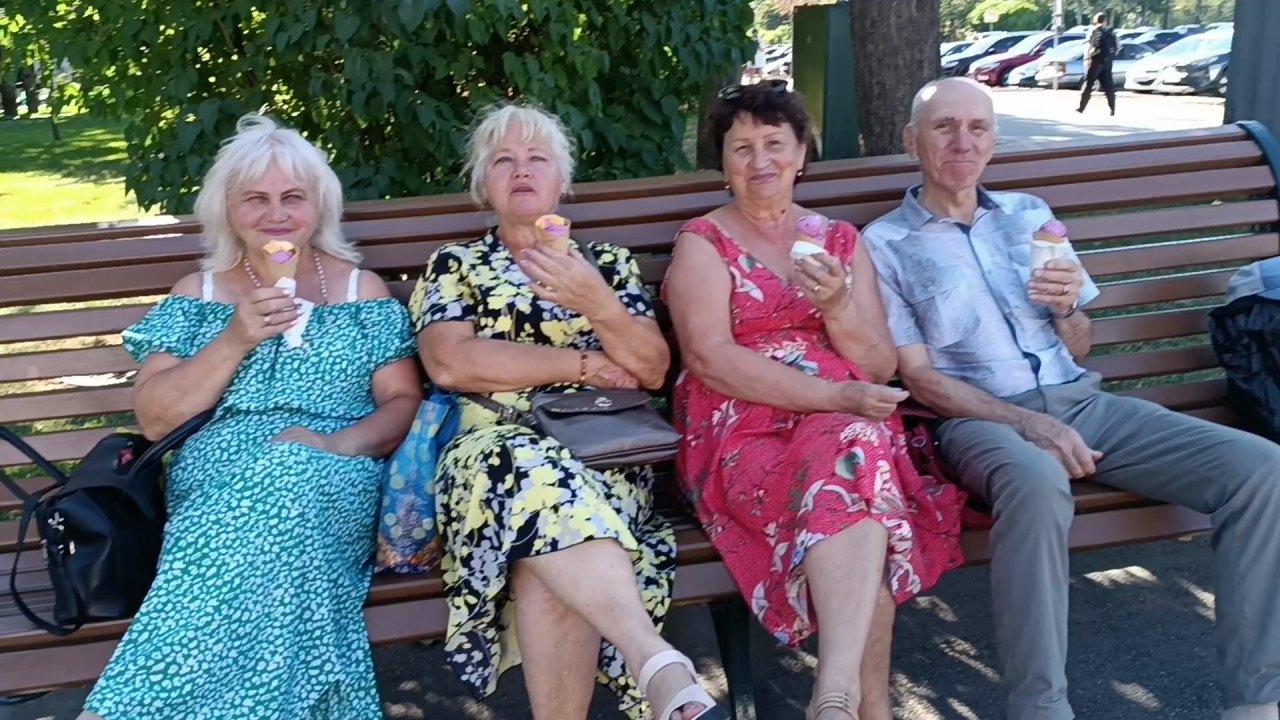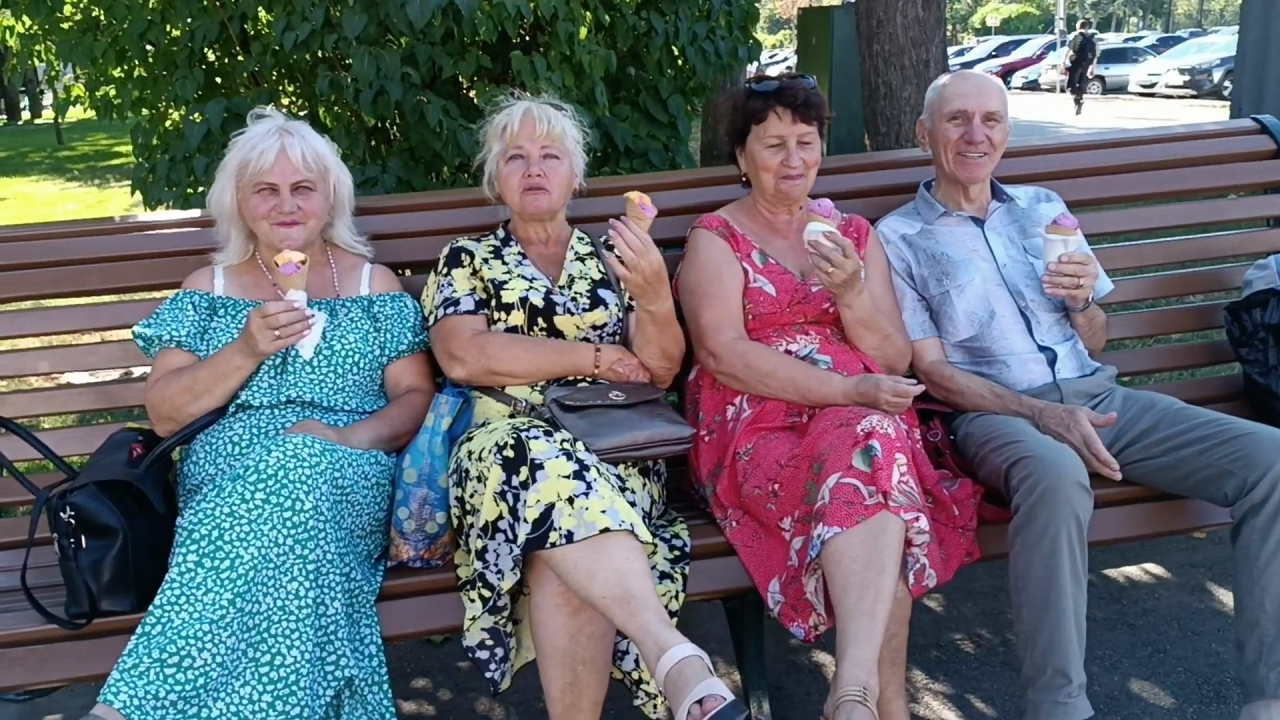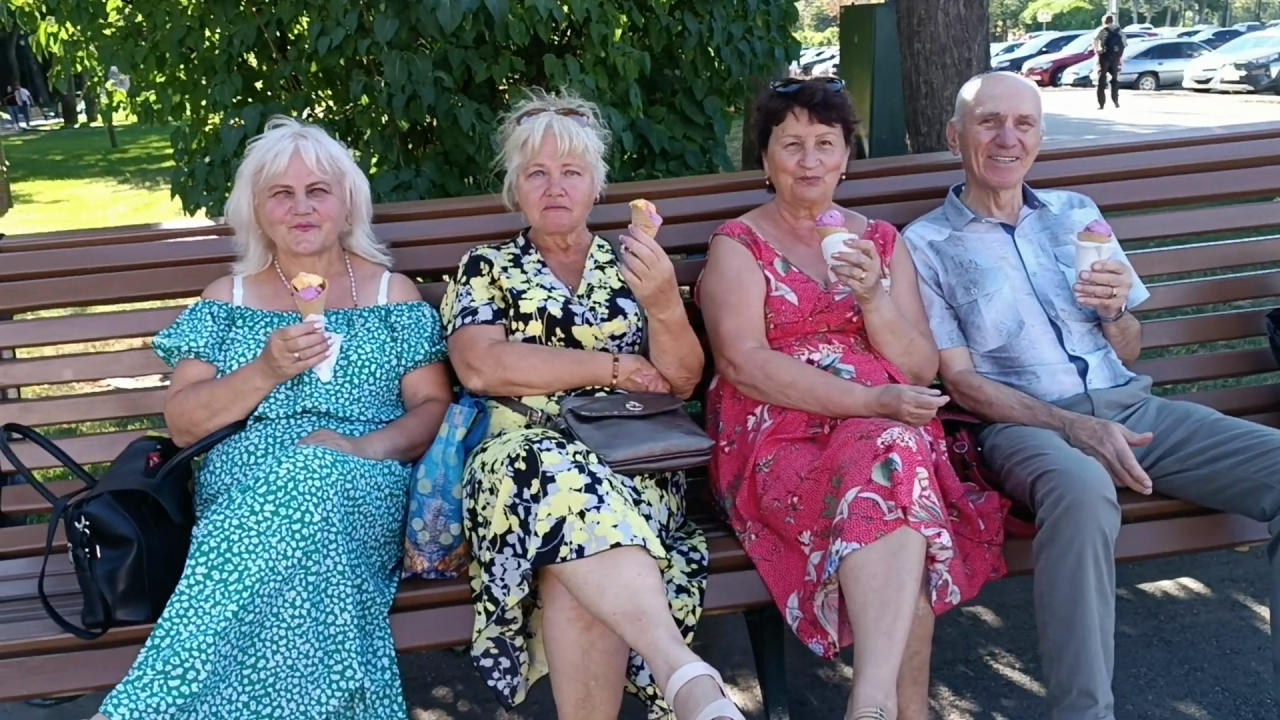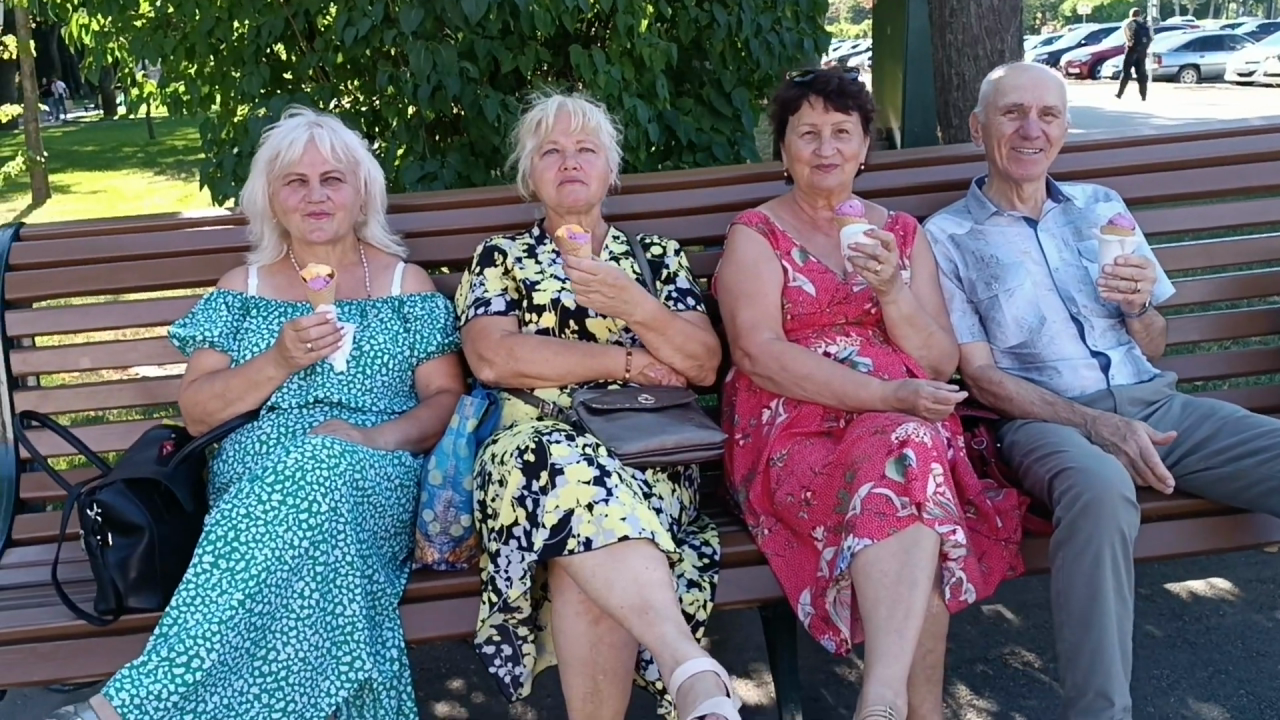
dt=0.7s
person 1, frame 1
left shoulder: (1028, 213)
right shoulder: (885, 243)
right elbow: (919, 376)
left wrist: (1066, 309)
right wrist: (1027, 424)
left hip: (1082, 401)
right hip: (980, 418)
right knee: (1037, 484)
person 1, frame 2
left shoulder: (1044, 207)
right shoulder: (899, 238)
right elbow: (933, 370)
left wrist: (1081, 303)
right wrist: (1044, 414)
left hip: (1097, 395)
right hip: (995, 412)
right knee: (1056, 476)
person 1, frame 3
left shoulder: (1077, 212)
right shoulder: (926, 244)
right elbow: (960, 380)
left wrist: (1115, 312)
right wrist: (1073, 425)
left hip: (1131, 405)
right hip: (1025, 422)
right knee: (1081, 490)
person 1, frame 4
left shoulder: (1102, 206)
right shoulder: (947, 236)
right elbow: (980, 376)
left wrist: (1139, 307)
right wrist: (1096, 424)
left hip: (1154, 402)
right hip: (1045, 418)
right knee: (1100, 487)
person 2, frame 1
left shoulder: (842, 238)
right shoulder: (703, 242)
left elbow: (881, 366)
right elbow: (711, 359)
left wrist: (837, 307)
right wrist: (834, 394)
left hip: (847, 420)
right hip: (743, 429)
left knee: (852, 452)
right knee: (851, 467)
person 2, frame 2
left shoulder: (855, 233)
right shoulder: (716, 237)
left elbow: (894, 360)
right elbow: (723, 355)
left wrist: (851, 293)
right wrist: (847, 390)
left hip: (863, 413)
right hip: (757, 424)
left knee: (869, 445)
right knee: (869, 452)
person 2, frame 3
left shoulder: (881, 239)
right shoulder: (738, 245)
left elbow: (920, 368)
right elbow: (745, 365)
left wrist: (873, 299)
right wrist: (871, 401)
left hip: (887, 425)
right hip: (777, 435)
left knee: (890, 456)
right knee: (890, 474)
person 2, frame 4
left shoulder: (901, 231)
right shoulder: (755, 234)
left elbow: (940, 363)
right elbow: (760, 356)
left wrist: (891, 291)
right wrist: (887, 396)
left hip: (903, 420)
right hip: (794, 429)
left knee: (905, 451)
right knee: (907, 463)
person 3, frame 1
left shoulder: (607, 263)
right shoulder: (455, 264)
left elbow: (651, 370)
right elbow: (449, 363)
left wrist: (597, 305)
right wrist: (582, 363)
right hip: (497, 450)
left knee: (552, 566)
right knee: (533, 478)
right ankle: (662, 670)
person 3, frame 2
left shoulder: (615, 256)
right shoulder: (466, 259)
left elbow: (661, 368)
right elbow: (462, 358)
left wrist: (653, 295)
right wrist: (594, 356)
right hip: (509, 446)
left knee: (565, 563)
right knee: (544, 468)
right ankle: (679, 664)
person 3, frame 3
left shoulder: (637, 261)
right shoulder: (485, 267)
left elbow: (683, 378)
right elbow: (480, 368)
left wrist: (663, 305)
right wrist: (613, 367)
right hip: (525, 455)
left knee: (578, 560)
right knee: (557, 480)
person 3, frame 4
left shoulder: (657, 254)
right shoulder: (500, 257)
left elbow: (703, 366)
right elbow: (493, 359)
left wrist: (633, 305)
right wrist: (626, 360)
right hip: (539, 448)
left knee: (587, 552)
right knee: (568, 472)
person 4, frame 1
left shoulder: (362, 289)
right shoulder: (196, 295)
left elbow: (404, 403)
right elbow: (153, 419)
left wrist: (339, 443)
right wrist: (236, 340)
left hip: (330, 481)
right hip: (217, 480)
left knee: (287, 480)
right knee: (260, 515)
person 4, frame 2
left shoulder: (373, 283)
right shoulder: (207, 289)
left elbow: (417, 397)
right elbow: (165, 415)
left wrist: (351, 438)
right wrist: (247, 350)
left hip: (344, 474)
right hip: (228, 473)
left knee: (301, 470)
right knee: (287, 508)
person 4, frame 3
left shoulder: (392, 292)
right shoulder: (225, 299)
left elbow: (434, 407)
right elbow: (183, 424)
left wrist: (366, 446)
right wrist: (267, 370)
left hip: (360, 486)
right hip: (246, 488)
left knee: (310, 480)
right knee: (299, 502)
person 4, frame 4
left shoulder: (406, 283)
right shoulder: (241, 288)
left elbow: (447, 399)
right elbow: (196, 413)
left wrist: (375, 438)
right wrist: (279, 361)
left hip: (371, 480)
right hip: (256, 479)
left knee: (321, 468)
right knee: (306, 489)
